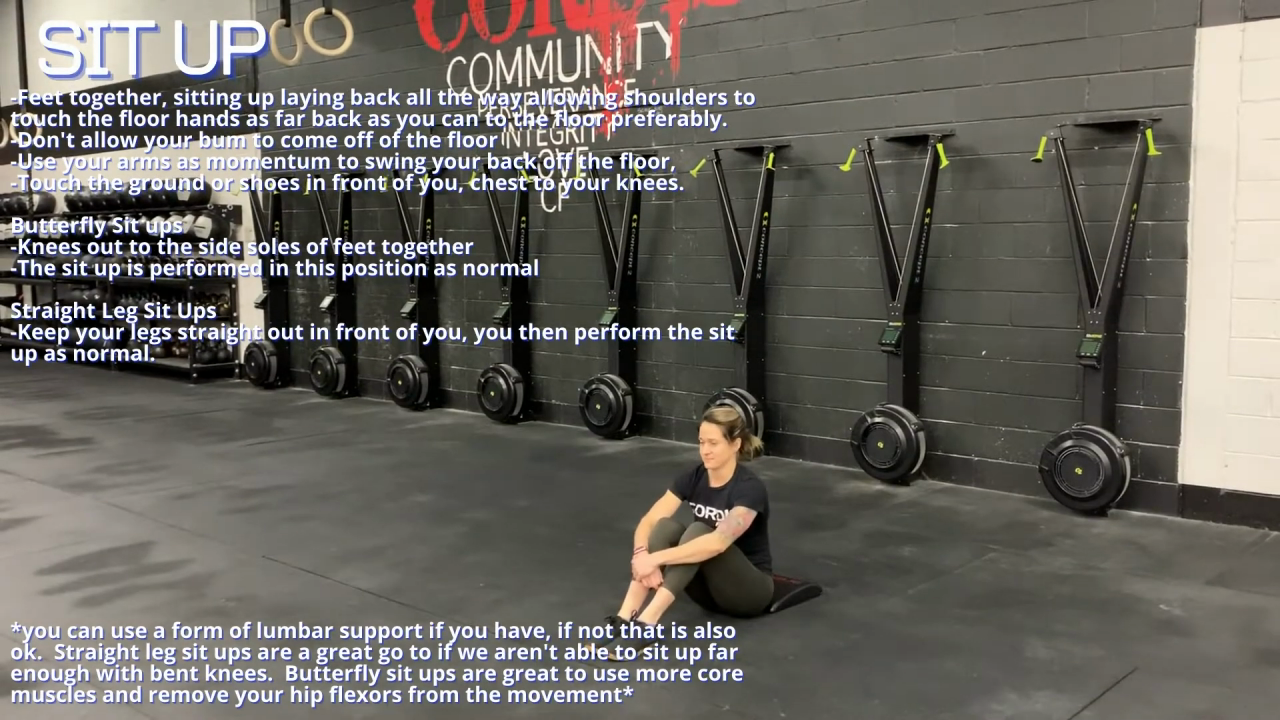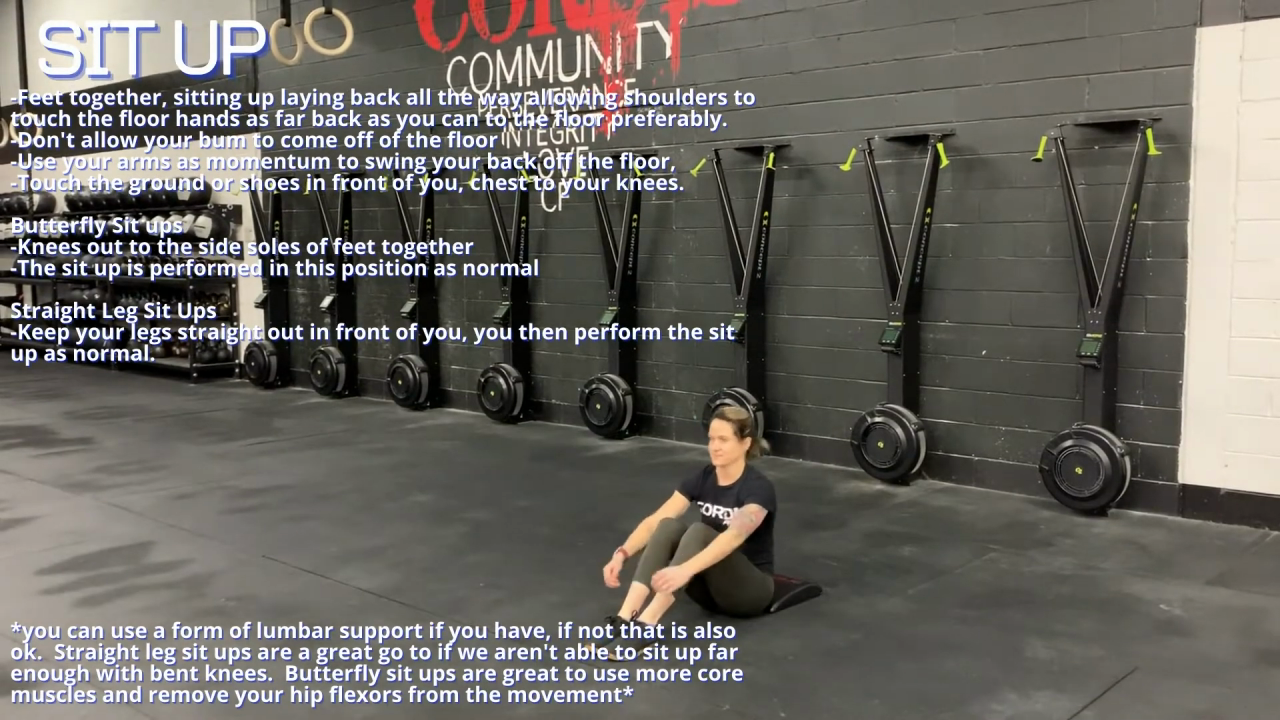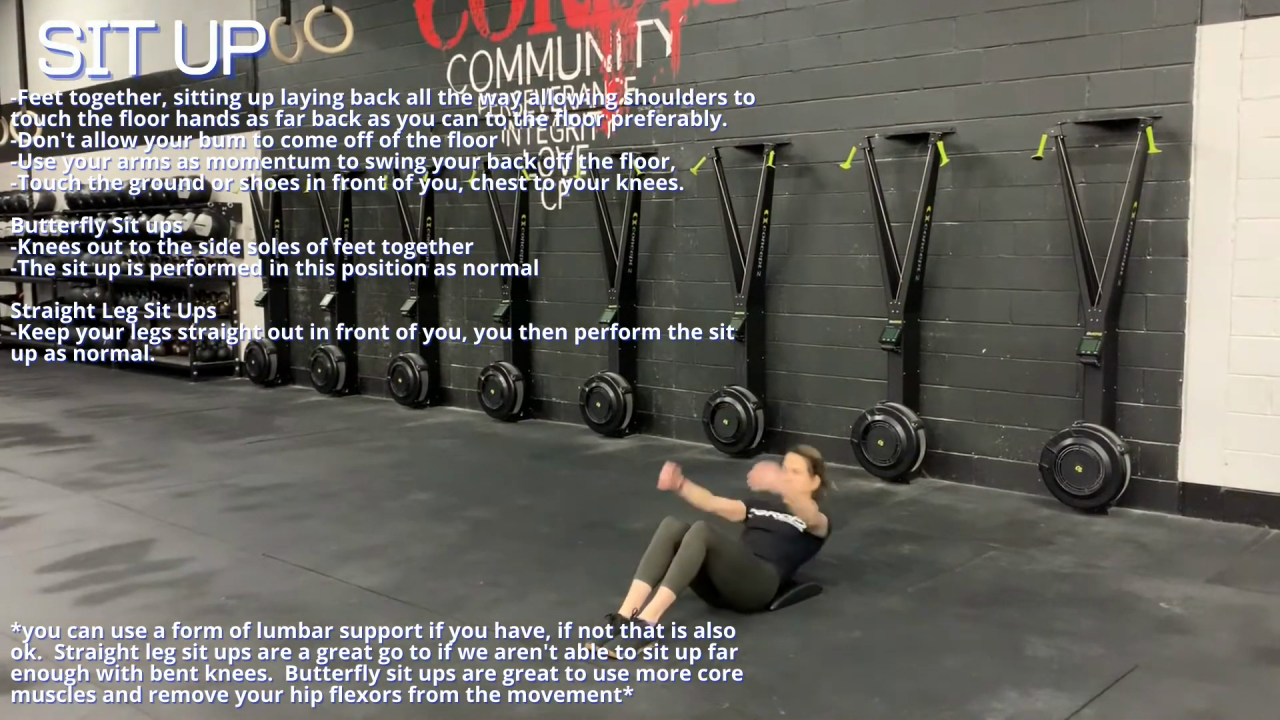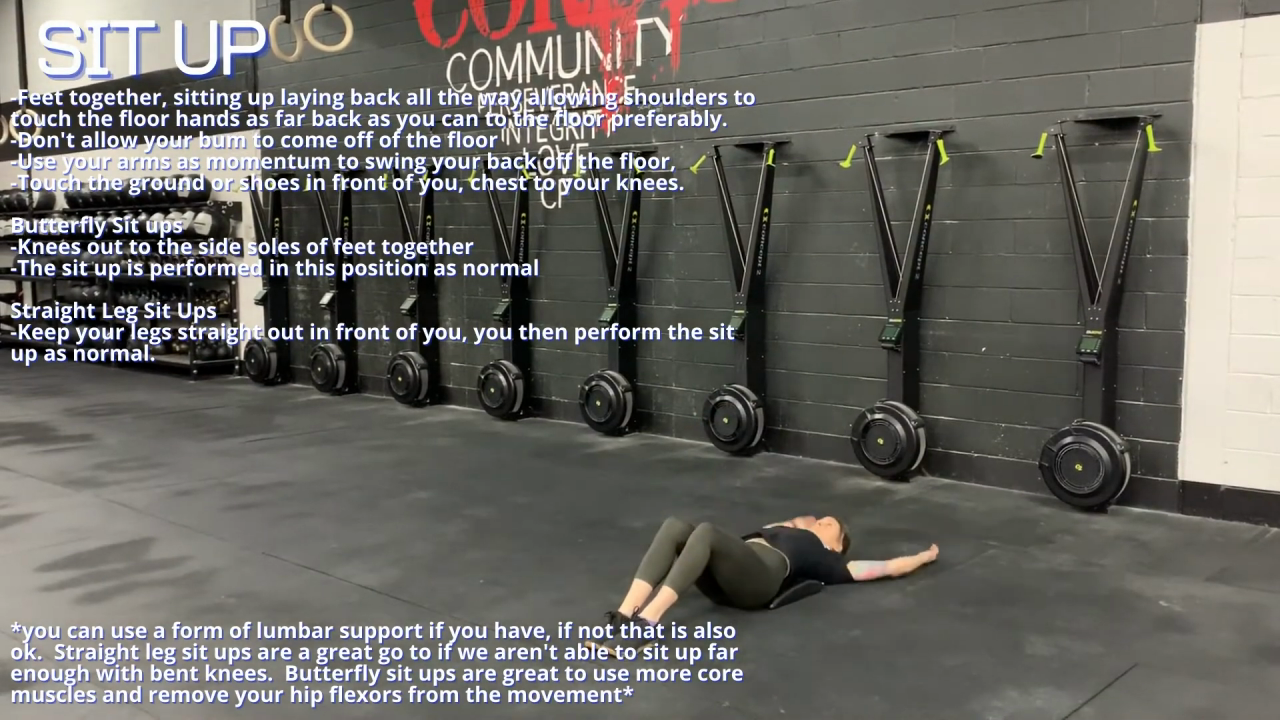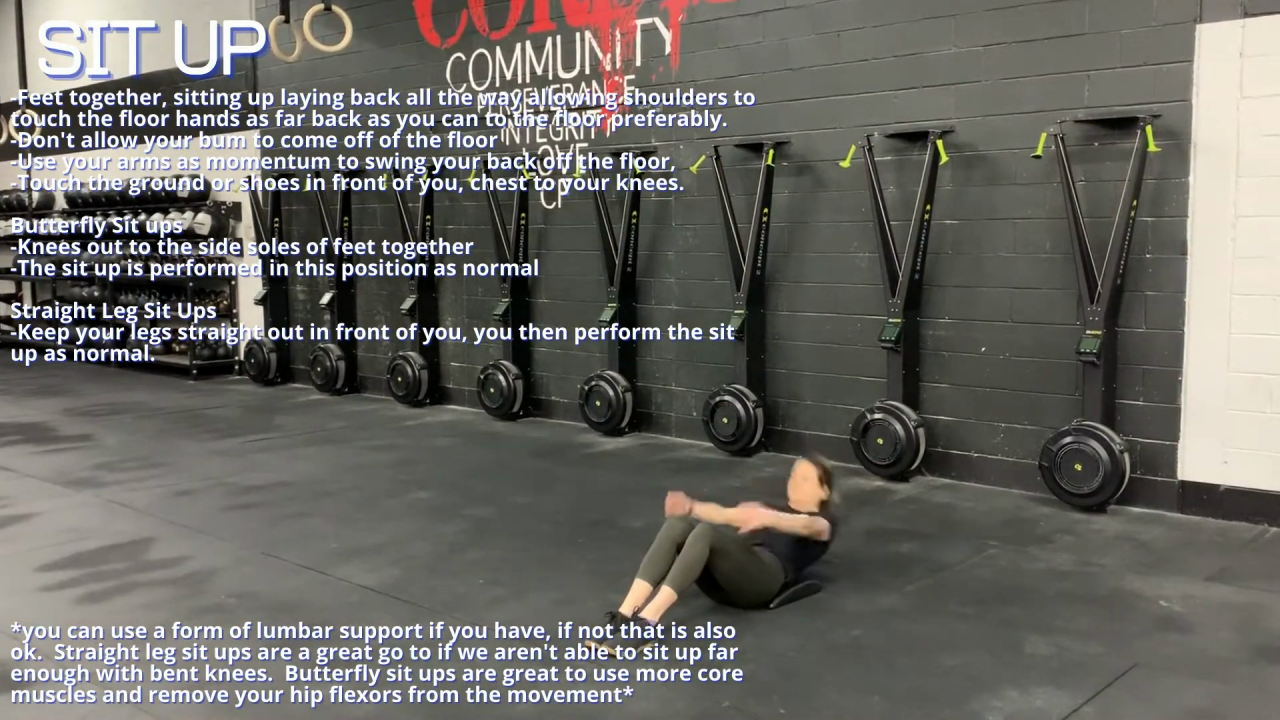
dt=0.5s
person 1, frame 1
left shoulder: (750, 488)
right shoulder: (693, 478)
left elbow: (719, 543)
right elbow: (648, 522)
left wrist: (656, 559)
right wrist: (641, 554)
left hip: (749, 588)
right hip: (708, 585)
left knee: (698, 532)
right knee: (667, 526)
left ankle: (646, 623)
right ankle: (624, 619)
person 1, frame 2
left shoulder: (758, 488)
right shoulder: (702, 479)
left elbow: (734, 537)
right elbow: (655, 521)
left wrist: (686, 569)
right wrist: (622, 553)
left hip: (750, 587)
right hip: (710, 586)
left knee: (699, 532)
right knee: (669, 526)
left ankle: (645, 626)
right ankle: (624, 620)
person 1, frame 3
left shoulder: (814, 524)
right shoulder: (761, 505)
left elbow: (806, 511)
right elbow: (713, 504)
left wrist: (779, 484)
right wrist: (679, 484)
left hip: (758, 584)
right hip: (717, 581)
left knee: (702, 531)
right knee: (671, 526)
left ankle: (647, 624)
right ankle: (624, 617)
person 1, frame 4
left shoulder: (833, 564)
right shoulder: (795, 538)
left elbow: (887, 565)
left wrist: (926, 555)
right wrist: (795, 524)
left hip: (763, 573)
right hip: (733, 568)
left knee: (706, 531)
right knee: (675, 528)
left ankle: (646, 621)
right ankle: (624, 616)
person 1, frame 5
left shoulder: (823, 523)
right shoulder: (773, 510)
left elbow: (803, 527)
right elbow: (724, 516)
left wrist: (766, 518)
right wrist: (691, 507)
left hip: (763, 579)
left knee: (704, 533)
right knee: (676, 525)
left ankle: (646, 622)
right ankle: (623, 617)
